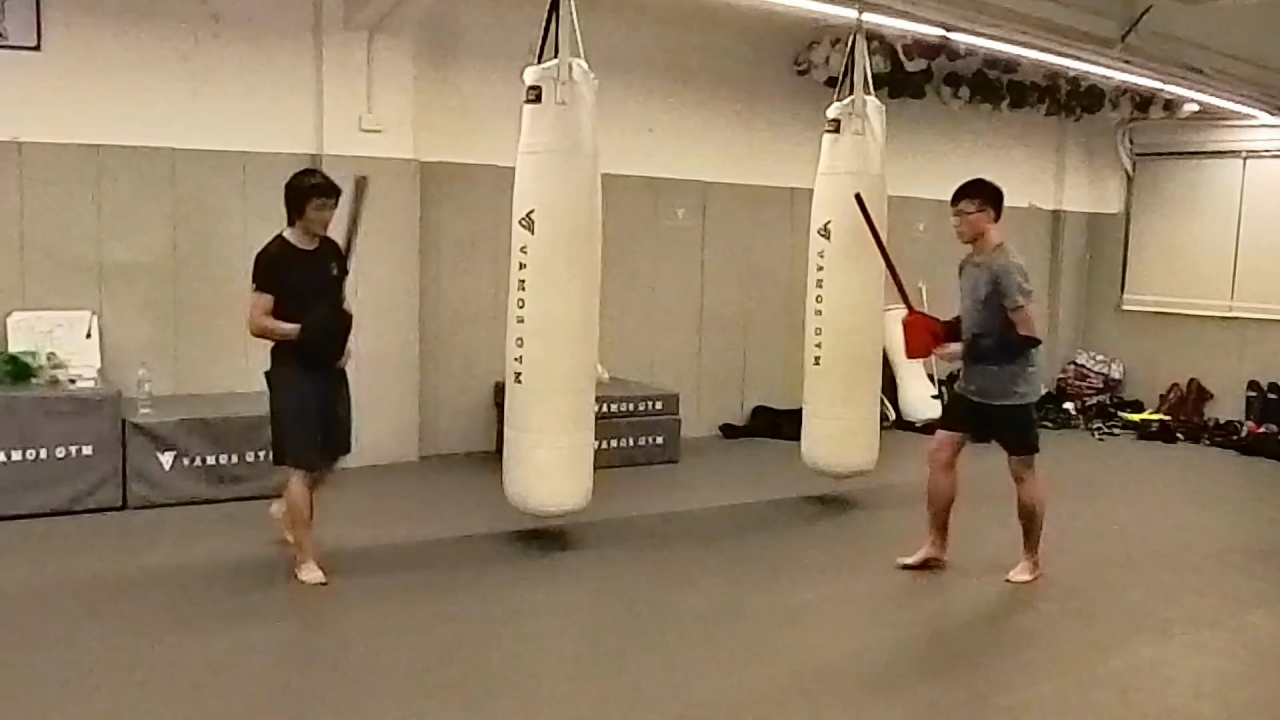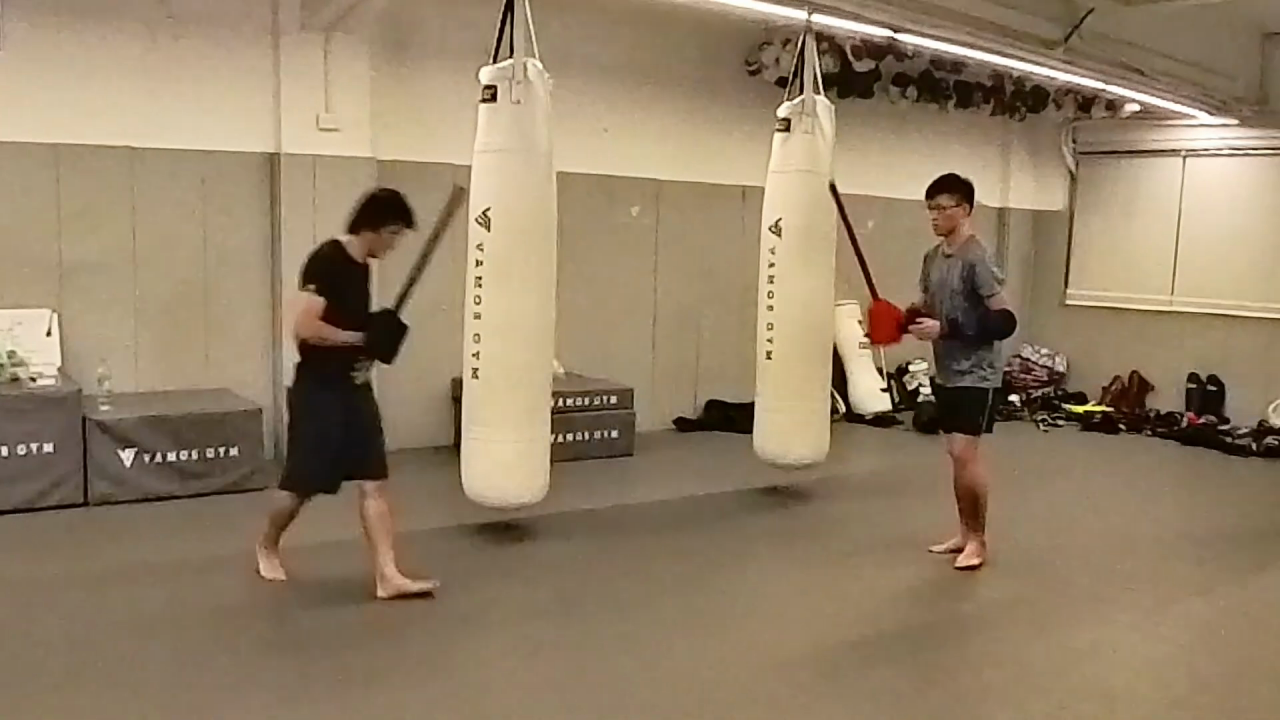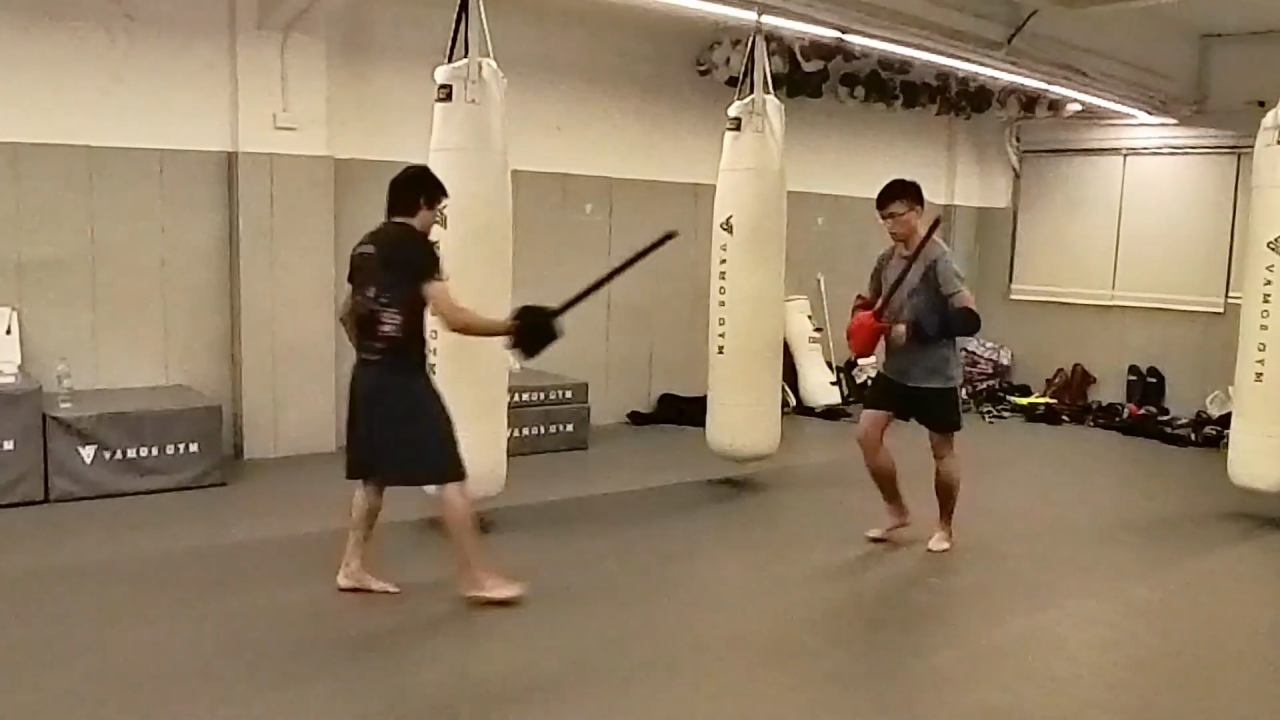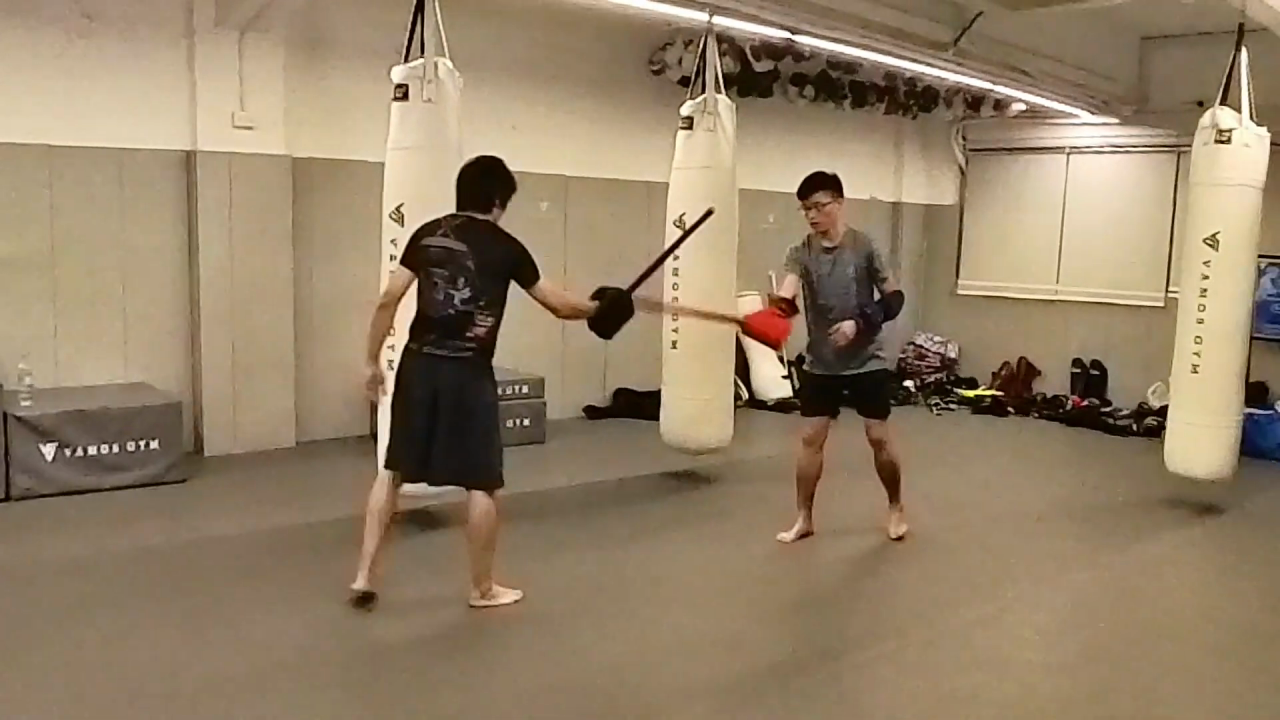
dt=0.5s
person 1, frame 1
left shoulder: (332, 250)
right shoulder: (274, 256)
right elbow: (257, 322)
left wrist: (342, 334)
right wrist: (302, 331)
left hip: (330, 368)
right hip: (293, 370)
left knee: (327, 458)
right knee: (301, 465)
left ankle: (286, 510)
right ankle: (305, 557)
person 1, frame 2
left shoulder: (361, 266)
right shoulder: (327, 262)
right elbow: (304, 328)
left wrist: (363, 354)
right wrist: (358, 338)
left hip: (352, 388)
right hip: (318, 389)
left knee: (374, 482)
right knee: (303, 485)
left ankle: (389, 576)
right ankle: (268, 545)
person 1, frame 3
left shoulder: (368, 244)
right shoulder: (415, 245)
left elbow: (347, 313)
right elbow: (453, 317)
right wrist: (509, 327)
left hip: (370, 374)
right hip: (401, 377)
left knee: (373, 476)
right knee: (449, 477)
left ankle: (353, 567)
right ankle: (478, 578)
person 1, frame 4
left shoulder: (428, 234)
right shoulder: (505, 247)
left elbow: (387, 300)
right elbow: (561, 304)
left wrist: (372, 361)
right wrist: (606, 305)
left hip: (418, 363)
right hip: (468, 372)
left knee: (395, 469)
right knee: (480, 484)
left ankle: (365, 572)
right ankle: (484, 587)
person 2, frame 1
left shoulder: (1007, 269)
right shoulder: (968, 264)
left elbow: (1027, 338)
left wrist: (967, 351)
right wrist: (943, 332)
left hip: (1011, 391)
right hip: (972, 386)
left knee: (1022, 472)
right knee: (940, 455)
left ankle: (1031, 558)
right ankle: (936, 546)
person 2, frame 2
left shoulder: (978, 259)
right shoulder: (932, 257)
left elbow: (1004, 321)
left wrist: (947, 329)
right wrist: (908, 321)
left hip: (976, 374)
right hip: (946, 372)
left knee: (966, 453)
right knee: (956, 453)
left ankle: (977, 542)
right ankle: (967, 533)
person 2, frame 3
left shoulder: (938, 259)
right shoulder: (886, 260)
left elbow: (968, 319)
right elbow: (868, 302)
left wrist: (915, 330)
left hip: (936, 374)
right hip: (895, 371)
left knee: (942, 451)
right knee: (867, 434)
left ankle: (945, 527)
right ankle: (896, 511)
person 2, frame 4
left shoulder: (865, 247)
right shoulder: (801, 253)
left elbow: (894, 299)
right elbow: (788, 292)
left wrist: (861, 323)
right wrist: (779, 305)
left hip: (867, 361)
right hip: (820, 364)
left knee: (878, 438)
right knee: (811, 438)
left ankle: (896, 508)
right ankle: (804, 519)
